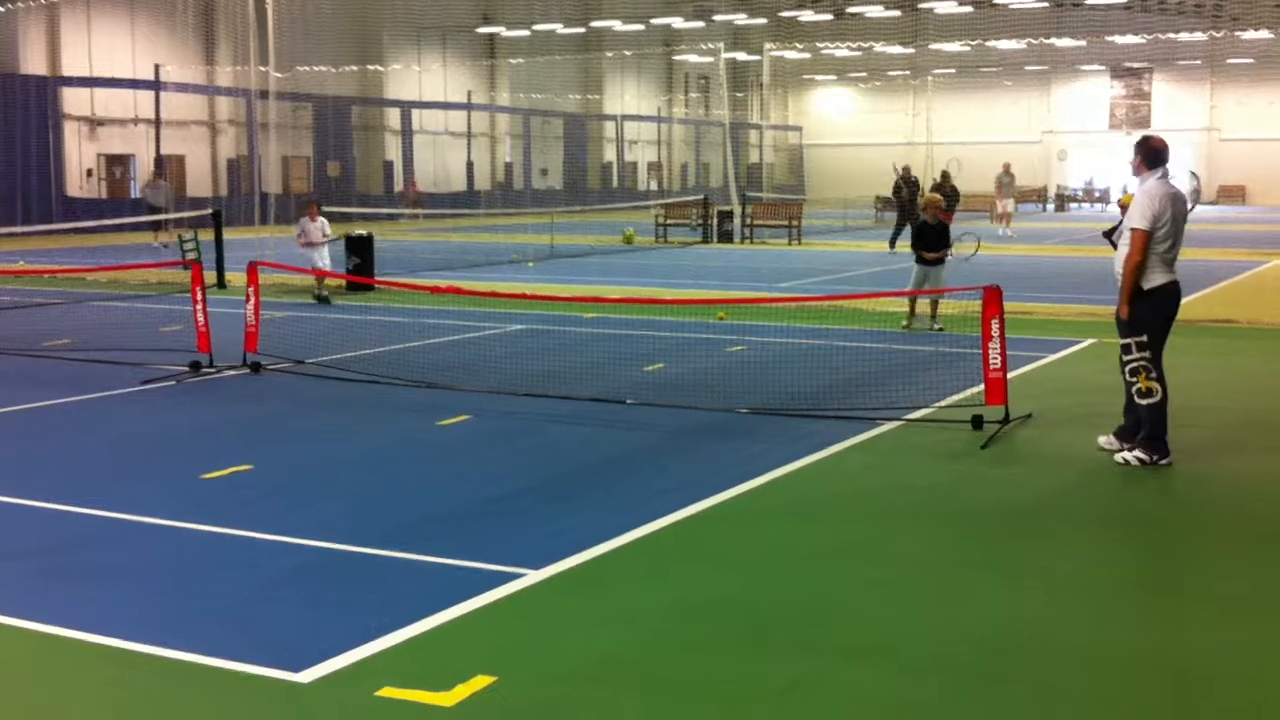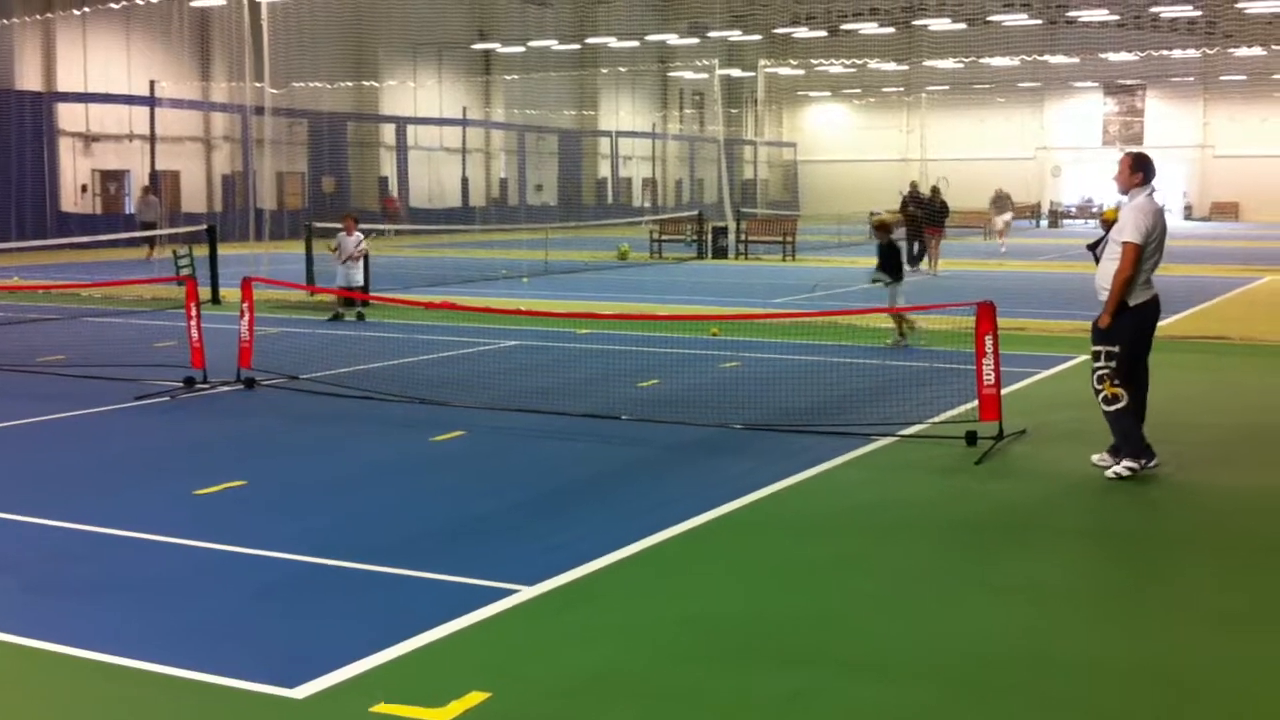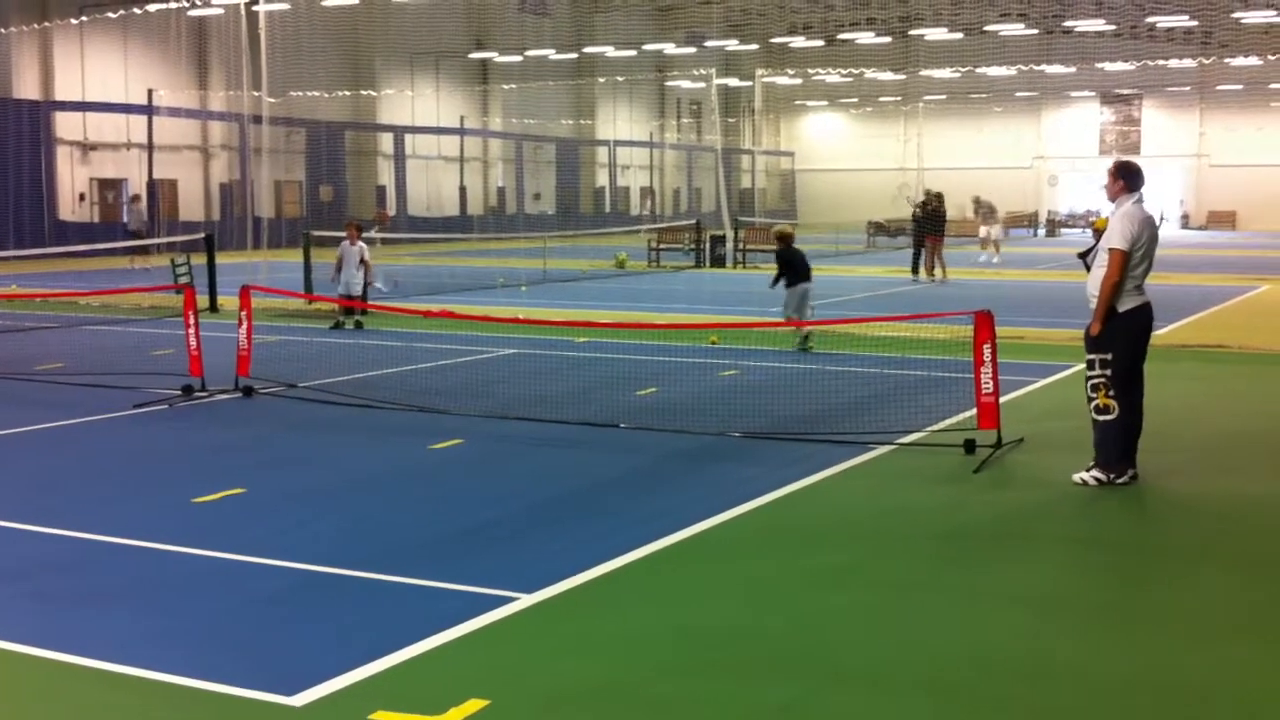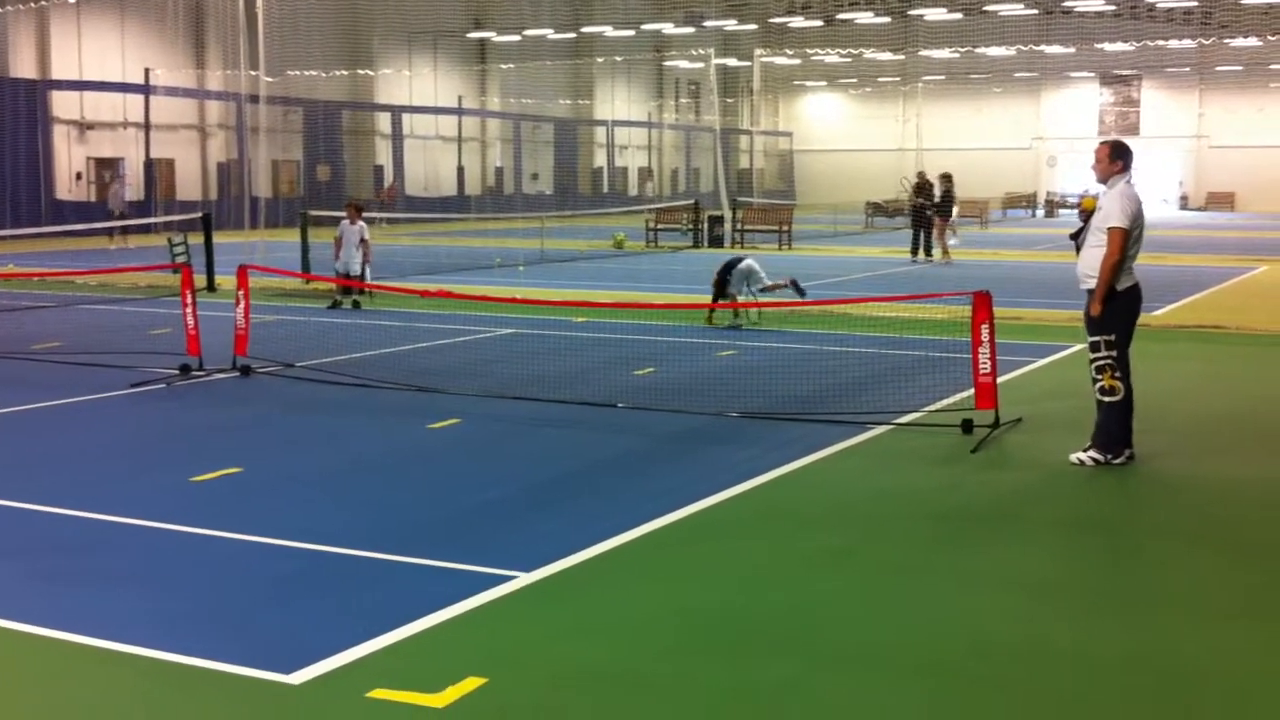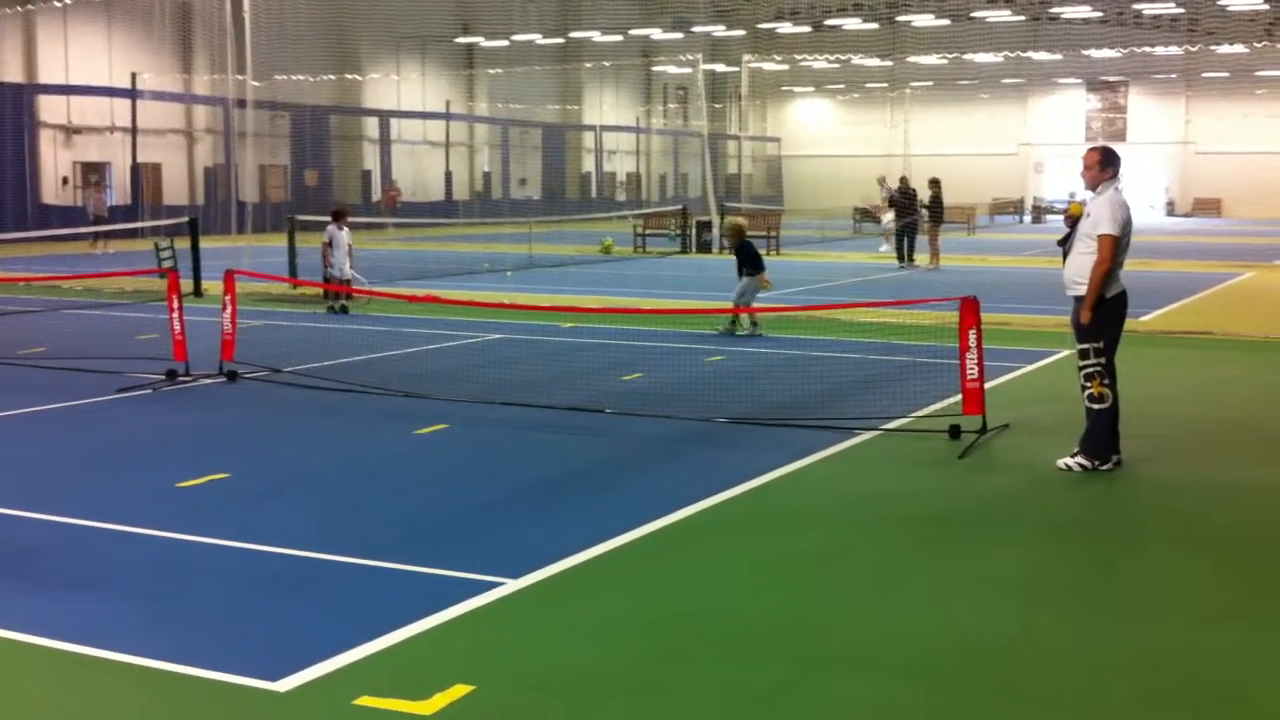
dt=0.7s
person 1, frame 1
left shoulder: (1147, 195)
right shoulder: (1176, 195)
left elbow: (1136, 256)
left wrist: (1124, 301)
right wrist: (1131, 221)
left hip: (1147, 293)
right hip: (1164, 288)
left knee: (1143, 370)
right knee: (1136, 366)
left ankle: (1154, 448)
right ankle: (1130, 433)
person 1, frame 2
left shoulder: (1136, 211)
right shoulder: (1150, 209)
left elbow: (1126, 269)
left wrist: (1108, 312)
right wrist: (1113, 231)
left hip: (1127, 308)
right hip: (1141, 305)
left knee: (1106, 381)
right knee: (1129, 381)
left ankle: (1137, 452)
right ankle: (1125, 449)
person 1, frame 3
left shoulder: (1124, 218)
right shoulder: (1143, 217)
left elbow: (1114, 276)
left wrist: (1098, 319)
right wrist: (1104, 240)
left hip: (1117, 316)
right hip: (1135, 311)
left knee: (1104, 391)
right knee: (1127, 390)
left ankle: (1111, 467)
right ankle: (1123, 462)
person 1, frame 4
left shoulder: (1119, 197)
right shoulder: (1116, 195)
left elbow: (1114, 255)
left wrist: (1098, 300)
right wrist: (1089, 220)
left hip: (1111, 296)
right hip: (1115, 294)
left knee: (1106, 372)
right knee: (1113, 371)
left ankle: (1109, 447)
right ankle: (1118, 442)
person 1, frame 5
left shoulder: (1109, 204)
right shoulder: (1101, 201)
left elbow: (1104, 261)
left wrist: (1087, 307)
right wrist: (1076, 226)
left hip: (1099, 302)
right hip: (1094, 300)
left knee: (1095, 377)
right knee: (1097, 377)
left ankle: (1097, 453)
right ankle: (1104, 448)
